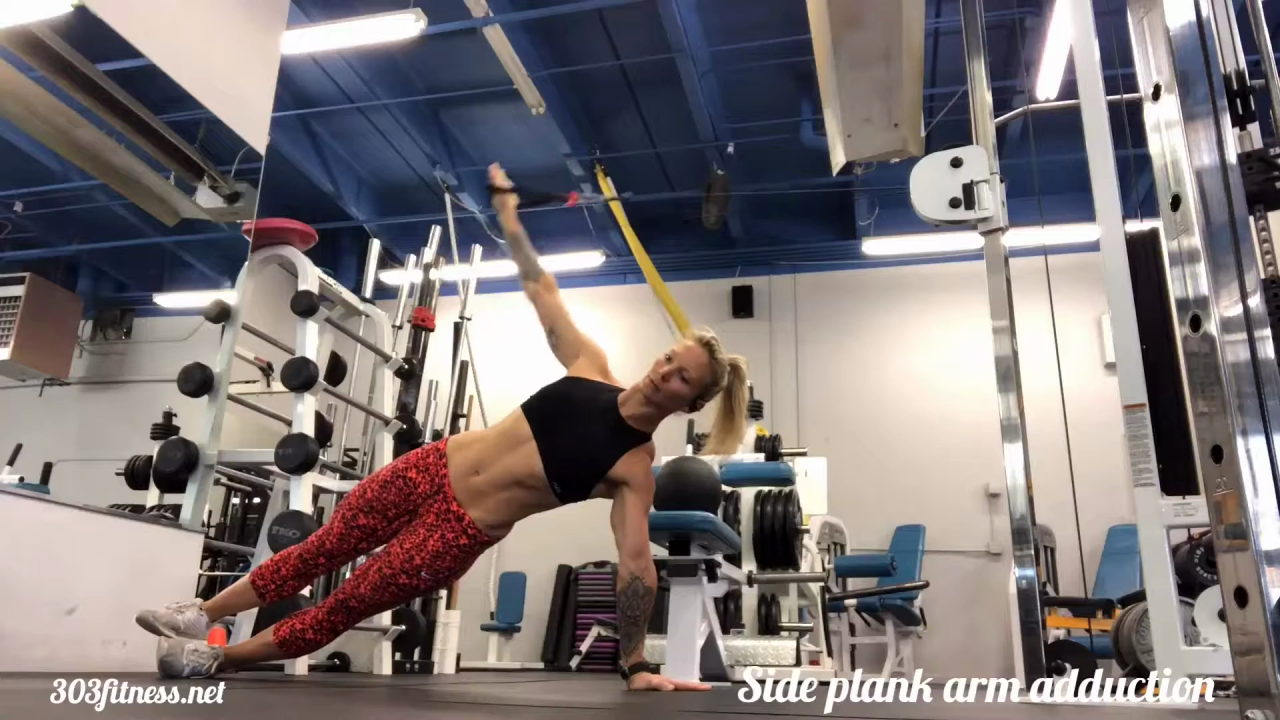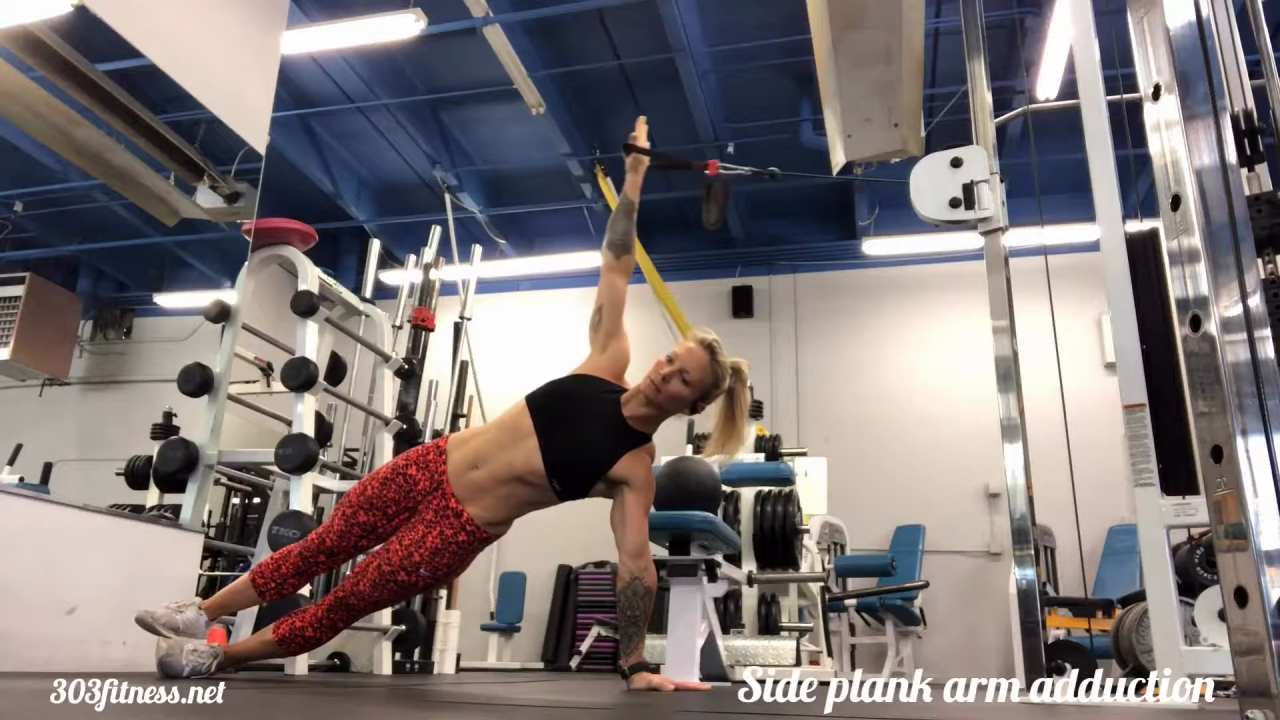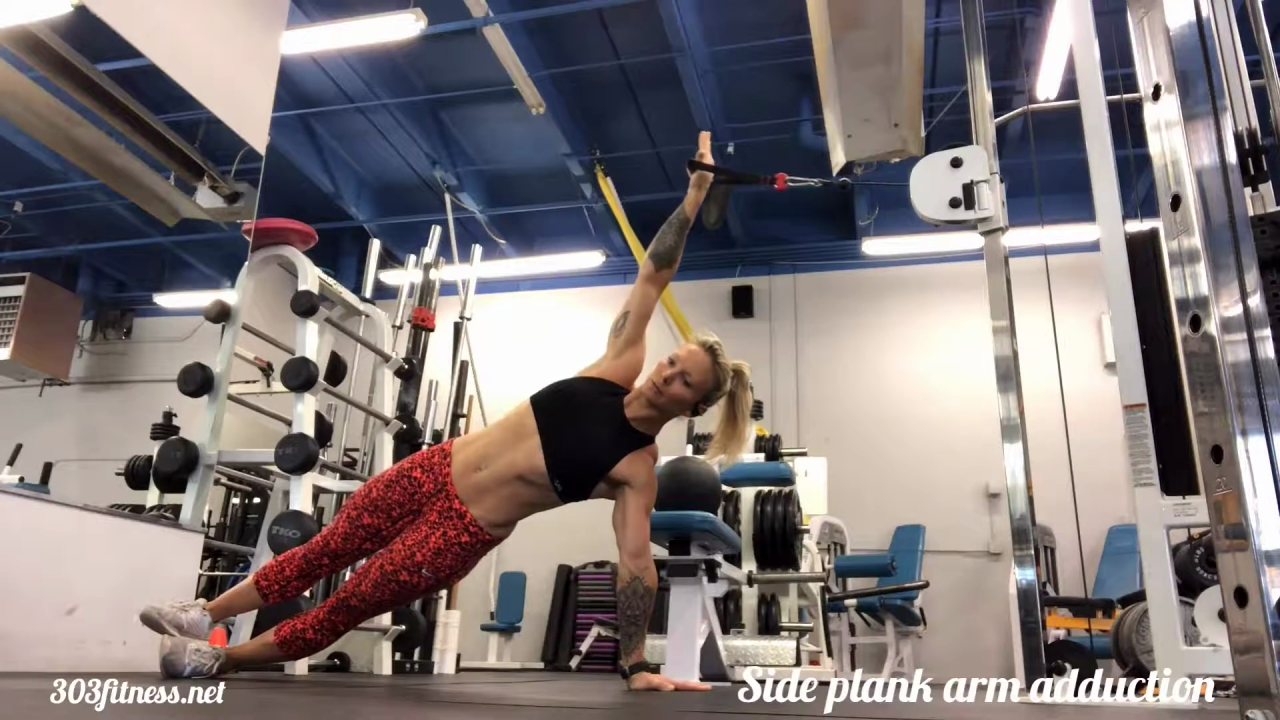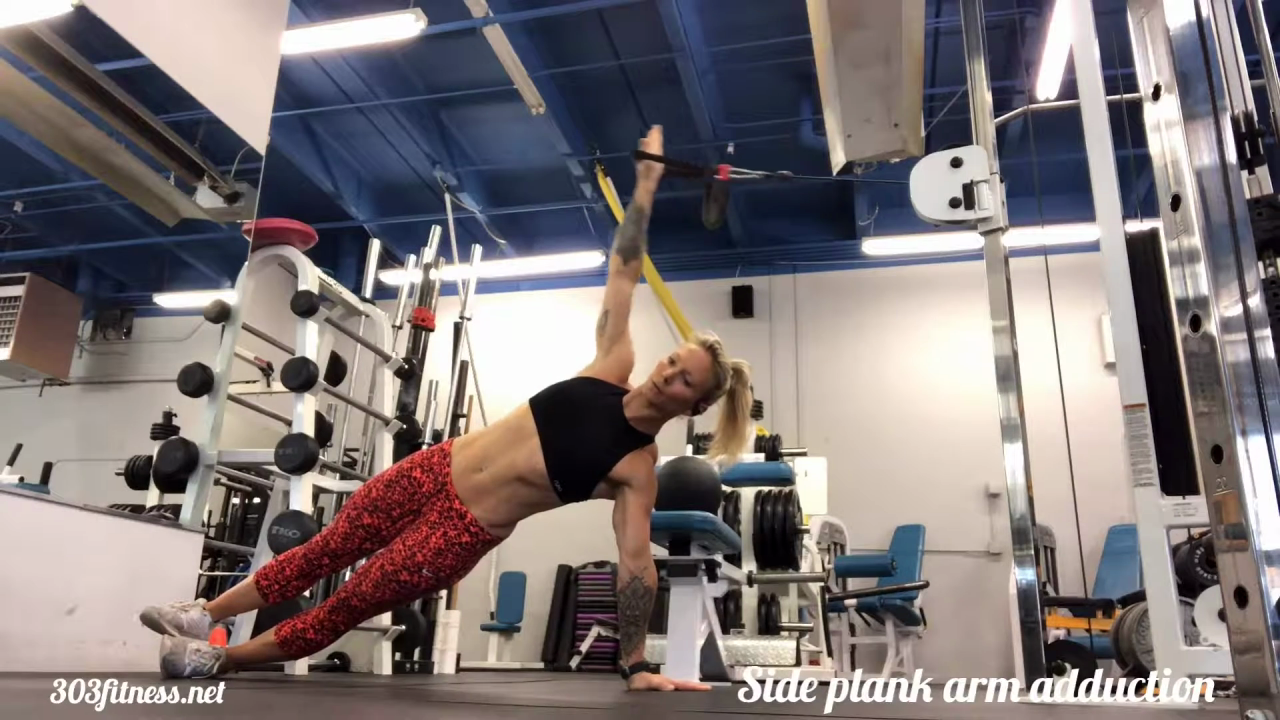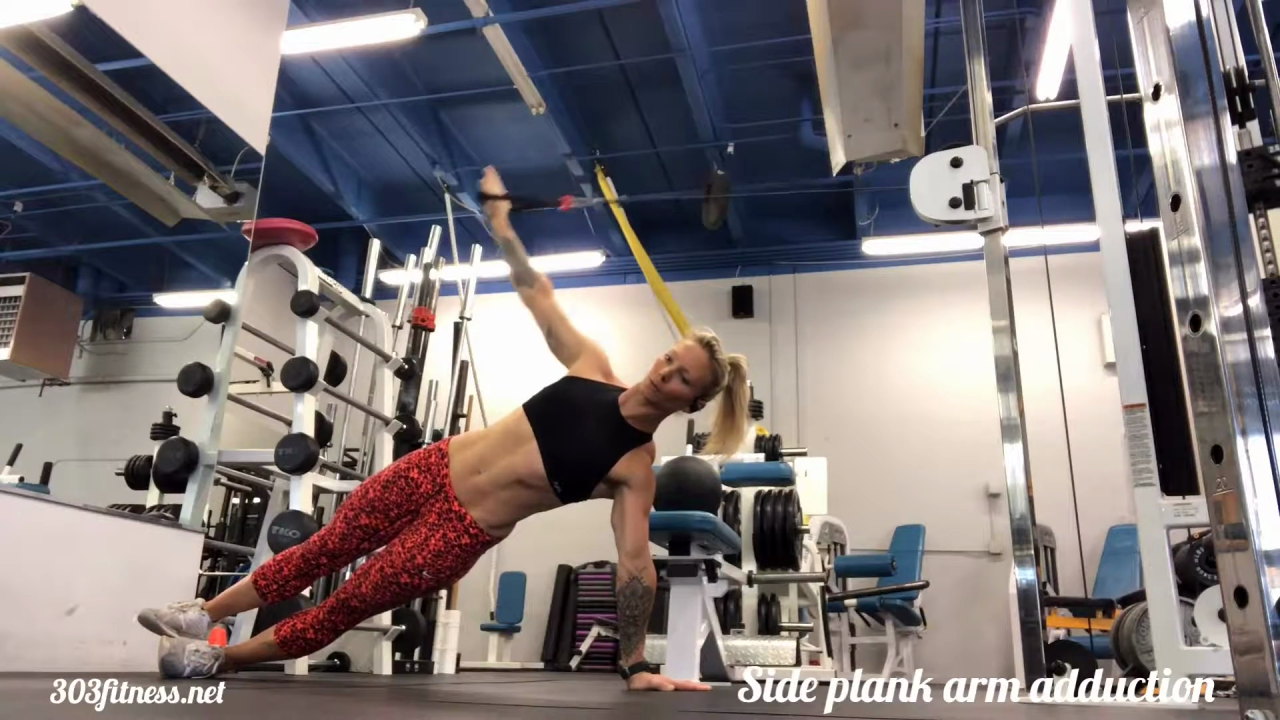
dt=0.7s
person 1, frame 1
left shoulder: (635, 467)
right shoulder: (591, 370)
left elbow: (636, 562)
right elbow: (541, 289)
left wrist: (636, 665)
right wrist: (507, 212)
left hip: (462, 531)
right hip: (435, 470)
left knee: (344, 606)
right knee: (322, 550)
left ankle: (217, 659)
right ankle: (201, 614)
person 1, frame 2
left shoulder: (637, 467)
right shoulder: (607, 367)
left elbow: (636, 560)
right elbow: (615, 269)
left wrist: (636, 664)
right wrist: (634, 175)
left hip: (461, 528)
right hip: (433, 467)
left knee: (343, 606)
right knee: (322, 547)
left ankle: (215, 657)
right ankle: (200, 613)
person 1, frame 3
left shoulder: (638, 469)
right shoulder: (617, 370)
left elbow: (636, 563)
right elbow: (651, 277)
left wrist: (635, 664)
right wrist: (696, 194)
left hip: (465, 531)
right hip: (437, 470)
left knee: (346, 607)
right knee: (324, 551)
left ankle: (220, 658)
right ankle: (205, 613)
person 1, frame 4
left shoulder: (638, 469)
right shoulder: (612, 371)
left elbow: (636, 562)
right elbow: (623, 274)
left wrist: (636, 664)
right wrist: (646, 185)
left hip: (465, 533)
right hip: (438, 470)
left knee: (344, 608)
right knee: (326, 550)
left ankle: (217, 660)
right ankle: (204, 614)
person 1, frame 5
left shoulder: (637, 467)
right shoulder: (593, 370)
left elbow: (636, 560)
right elbow: (539, 299)
left wrist: (635, 663)
right wrist: (503, 221)
left hip: (465, 532)
right hip: (438, 468)
left knee: (345, 607)
right knee: (325, 550)
left ankle: (217, 658)
right ankle: (202, 613)
